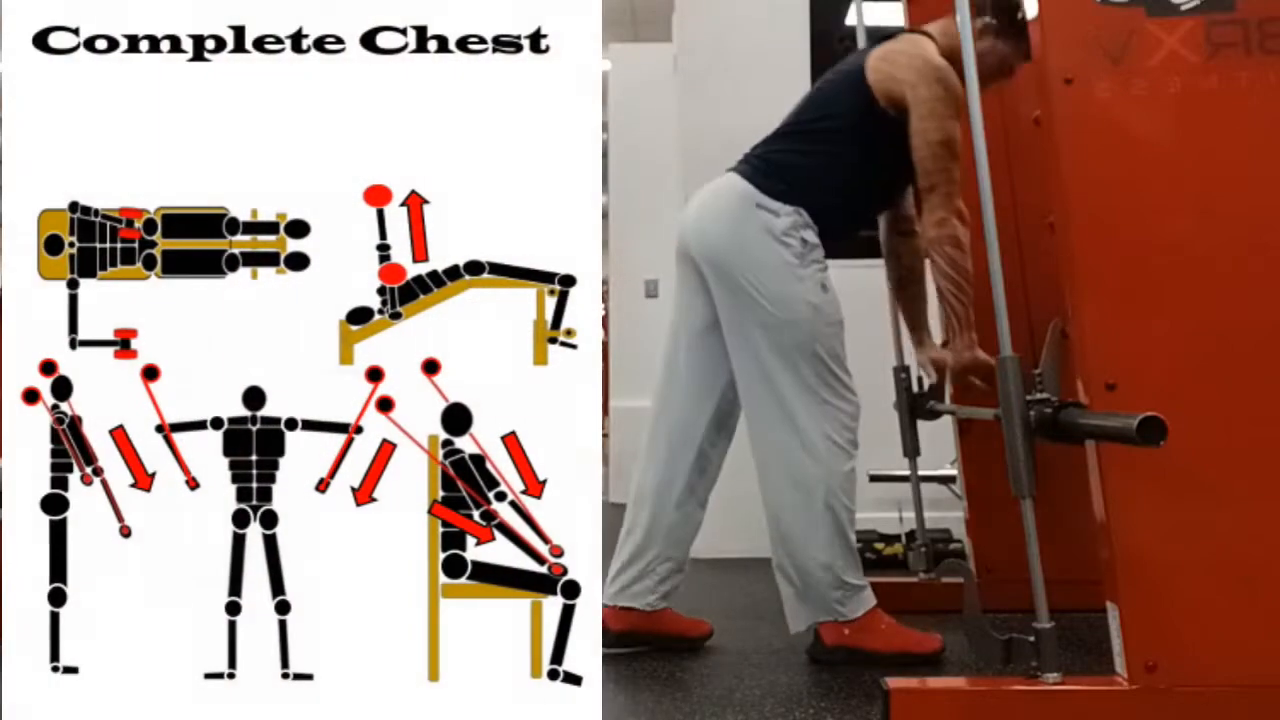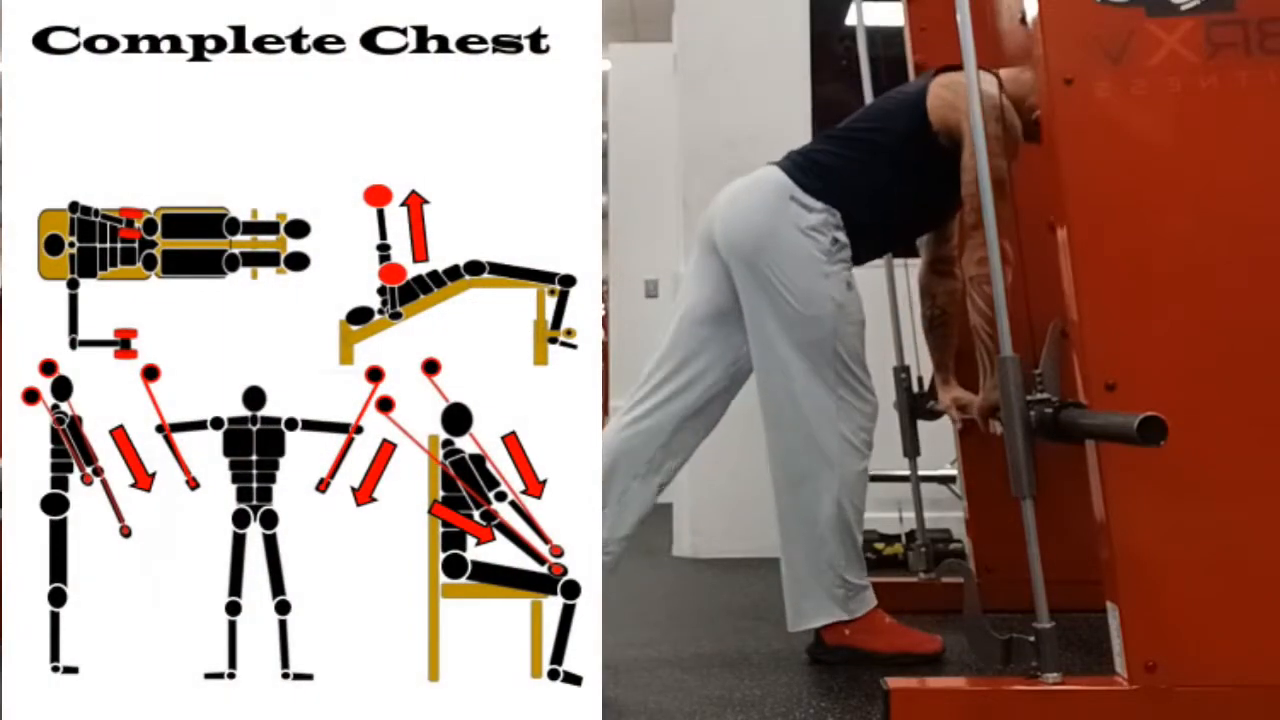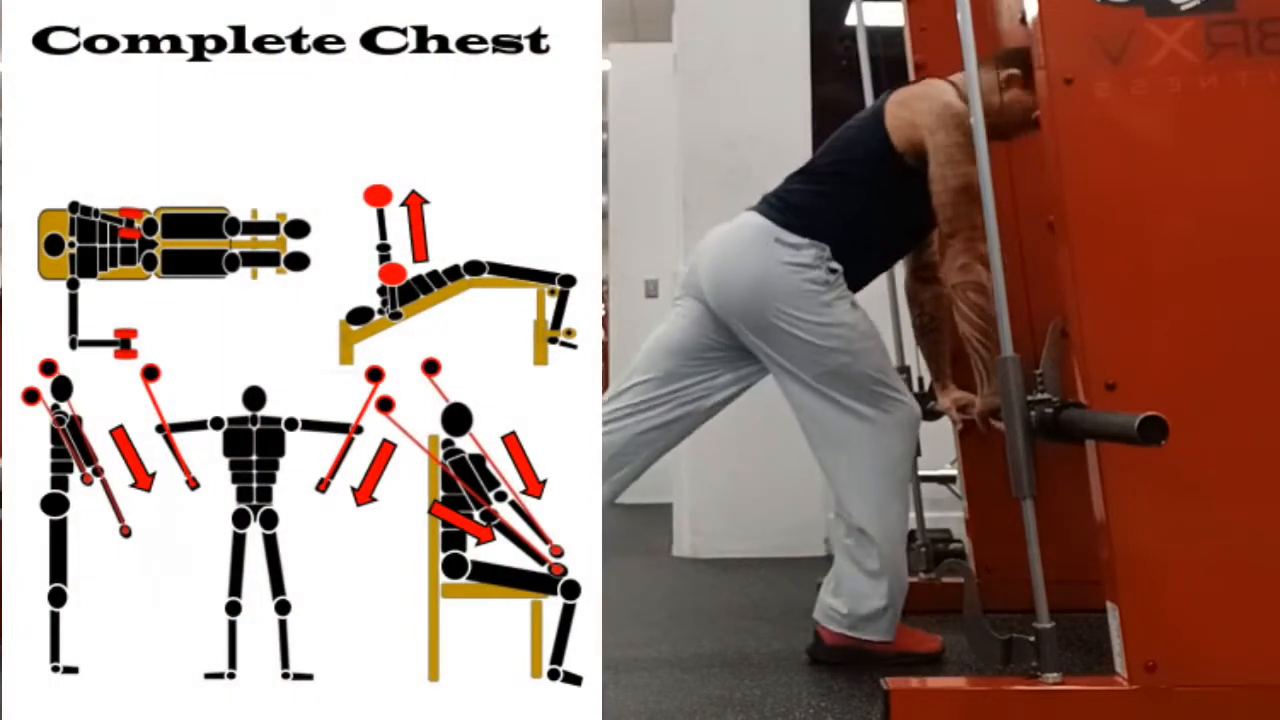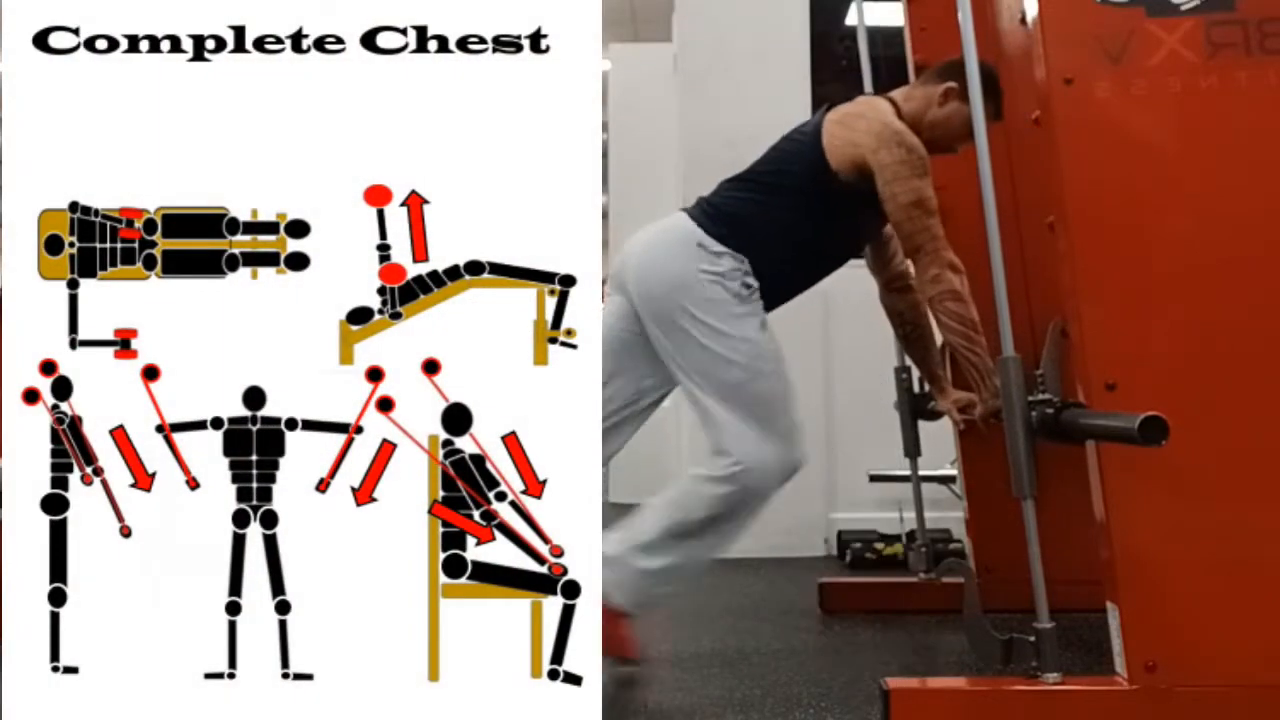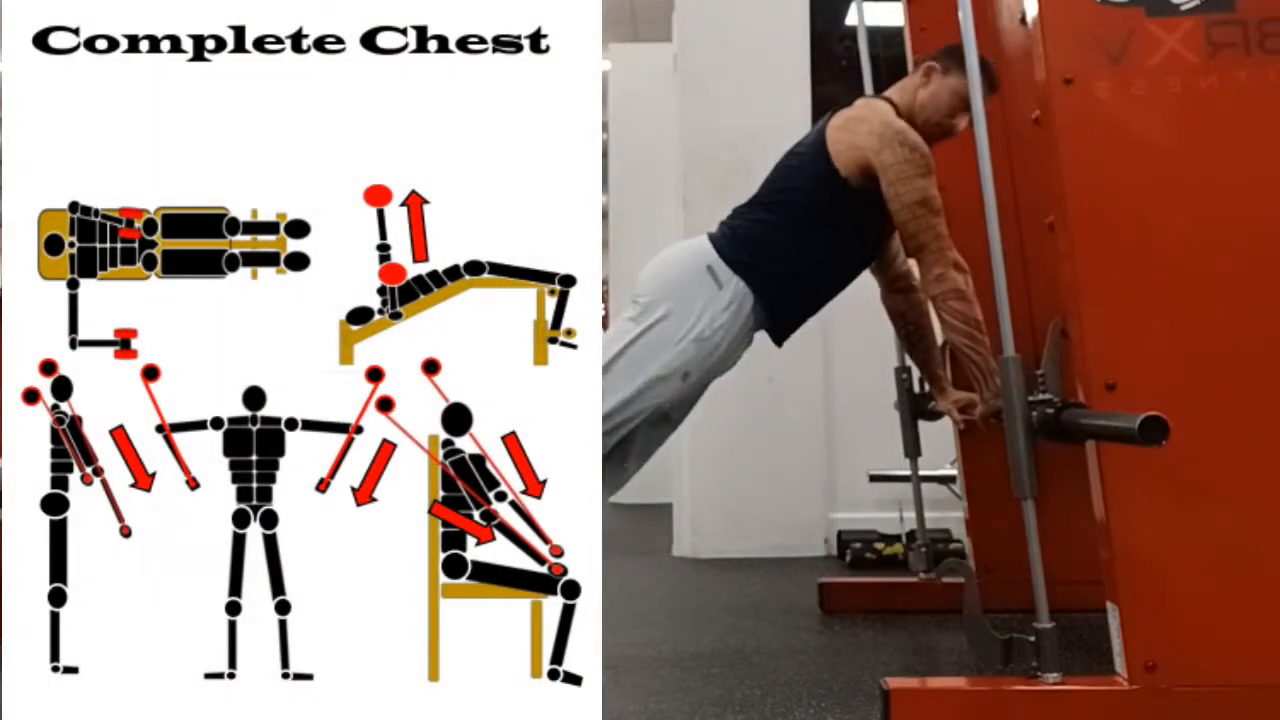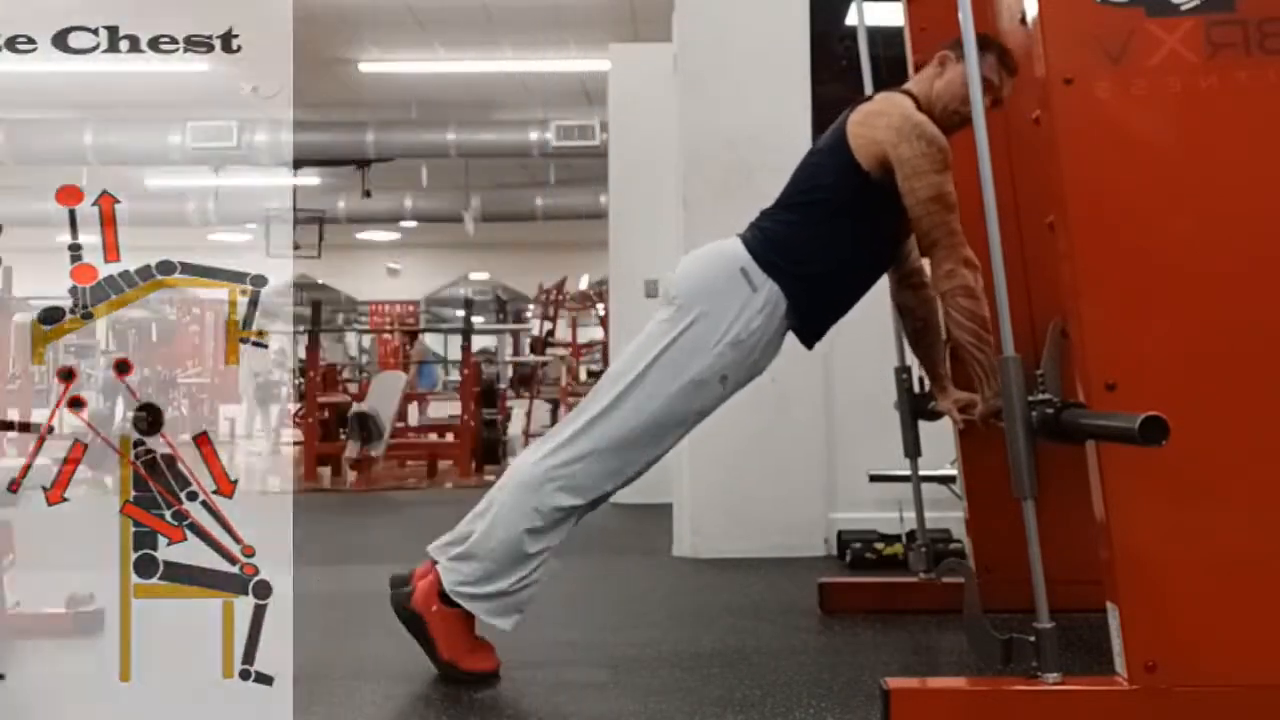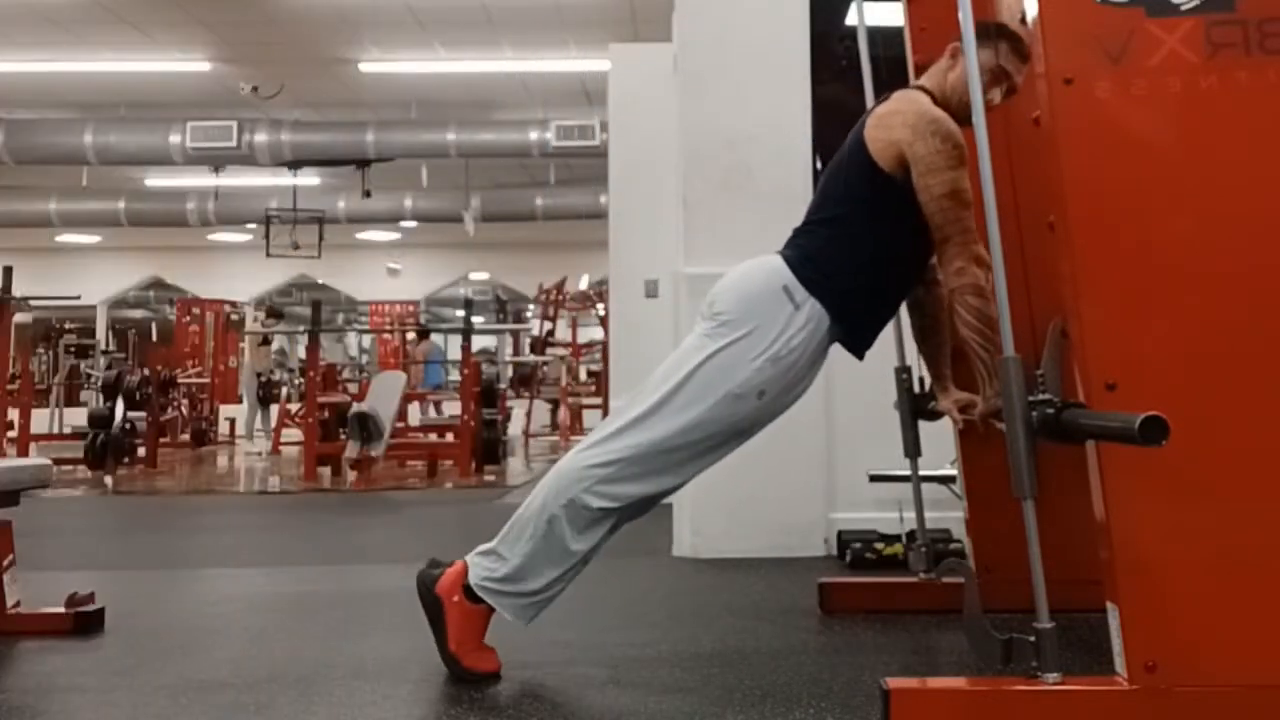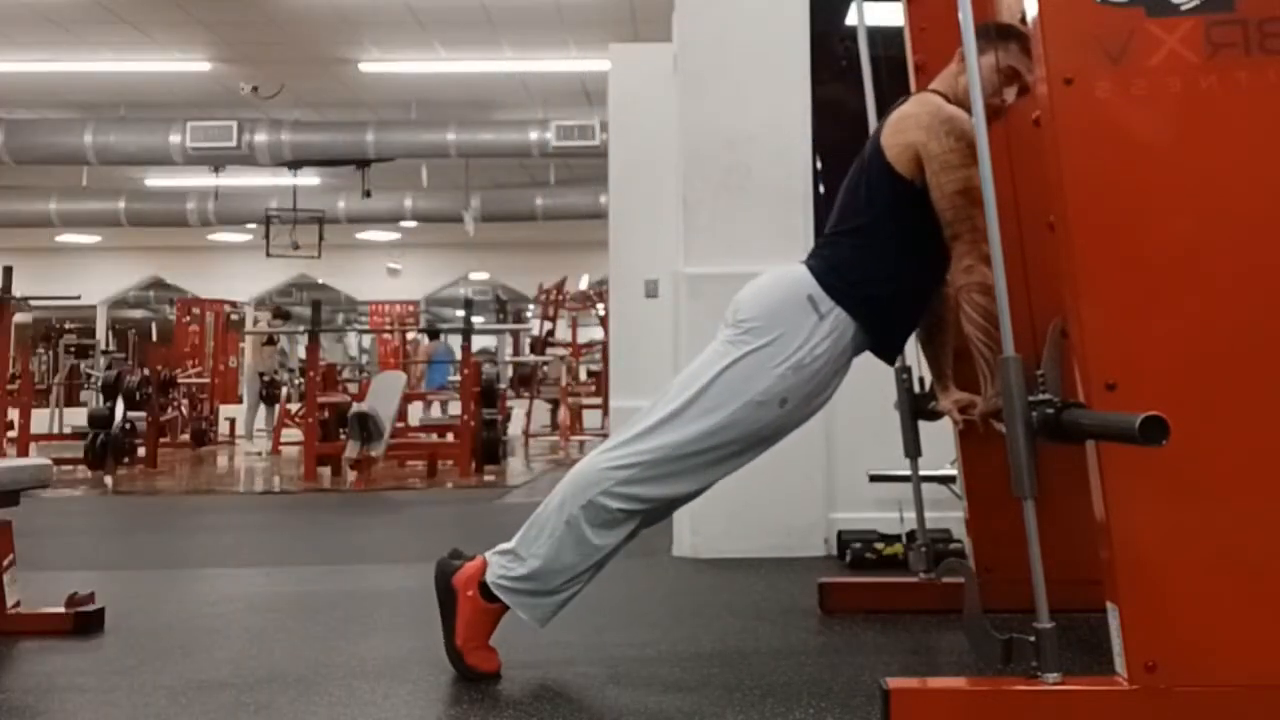
dt=0.5s
person 1, frame 1
left shoulder: (899, 67)
right shoulder: (927, 70)
left elbow: (903, 226)
right elbow: (943, 217)
left wrist: (922, 342)
right wrist: (965, 342)
left hip: (718, 216)
right hip: (762, 229)
left knee: (690, 422)
right knee: (816, 422)
left ankle: (633, 597)
right ankle: (842, 616)
person 1, frame 2
left shoulder: (954, 107)
right shoulder: (989, 111)
left elbow: (942, 266)
right elbow: (981, 258)
left wrist: (945, 380)
right wrist: (995, 382)
left hip: (748, 210)
right hip: (793, 224)
left knee: (667, 408)
right knee: (832, 421)
right ankle: (842, 618)
person 1, frame 3
left shoulder: (916, 119)
right shoulder: (948, 115)
left elbow: (927, 275)
right elbow: (966, 264)
left wrist: (944, 384)
right wrist: (994, 386)
left hip: (731, 255)
right hip: (777, 265)
left knee: (623, 425)
right knee: (882, 420)
right ankle: (859, 624)
person 1, frame 4
left shoulder: (865, 137)
right shoulder: (890, 135)
left elbow: (896, 279)
right elbow: (937, 271)
left wrist: (940, 387)
right wrist: (990, 388)
left hip: (665, 256)
right hip: (701, 269)
left knee: (596, 442)
right knee: (762, 457)
right ankle: (607, 589)
person 1, frame 5
left shoulder: (872, 142)
right shoulder: (890, 135)
left elbow: (901, 285)
right elbow: (941, 271)
left wrist: (940, 389)
right wrist: (992, 390)
left hip: (716, 291)
right hip: (709, 291)
left knee: (612, 454)
person 1, frame 6
left shoulder: (892, 142)
right shoulder: (911, 129)
left elbow: (912, 278)
right elbow: (953, 266)
left wrist: (942, 386)
right wrist: (993, 386)
left hip: (747, 297)
right hip: (740, 294)
left knee: (592, 451)
right knee: (591, 453)
left ankle: (456, 575)
right ankle: (450, 587)
person 1, frame 7
left shoulder: (913, 132)
right shoulder: (926, 125)
left elbow: (925, 274)
right elbow: (966, 265)
left wrist: (943, 386)
right wrist: (996, 388)
left hip: (792, 317)
right hip: (781, 312)
left knee: (636, 459)
right knee: (629, 457)
left ankle: (483, 579)
right ankle: (472, 585)
person 1, frame 8
left shoulder: (923, 135)
right shoulder: (943, 125)
left elbow: (931, 274)
right elbow: (972, 265)
left wrist: (944, 386)
right wrist: (999, 388)
left hip: (815, 324)
right hip: (805, 320)
left knee: (654, 462)
right knee: (649, 462)
left ankle: (503, 577)
right ankle: (488, 582)
